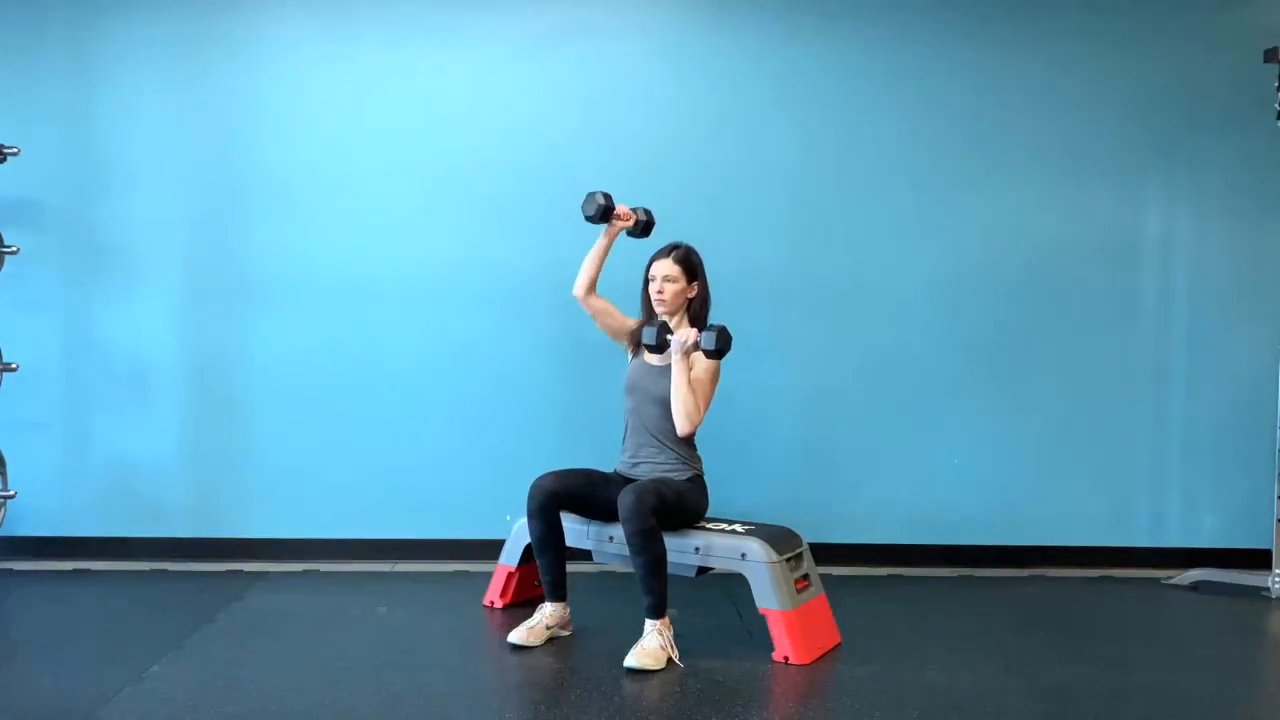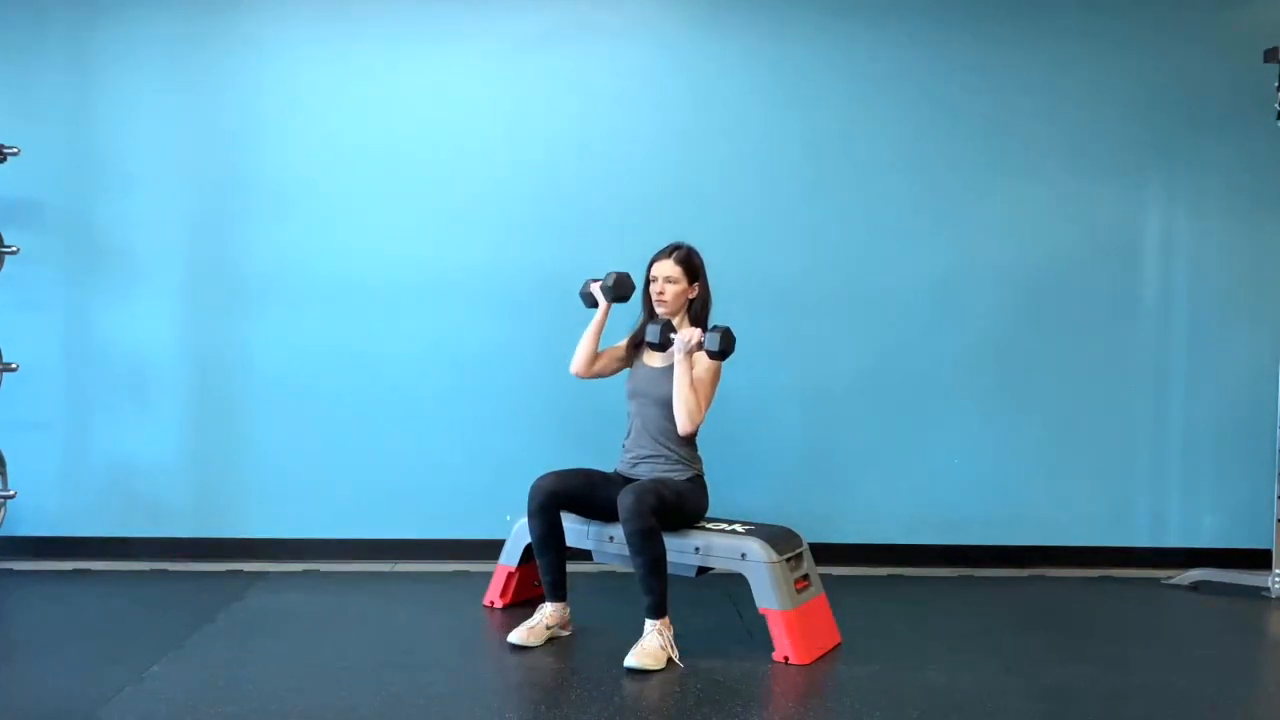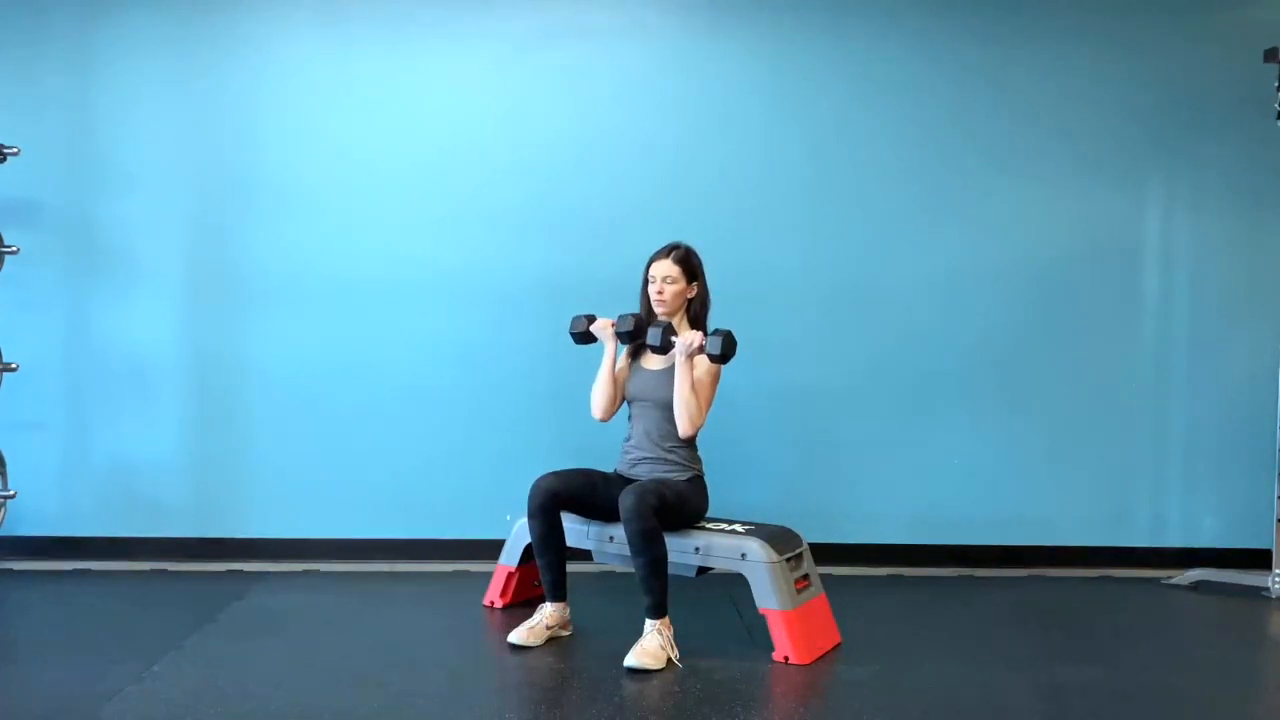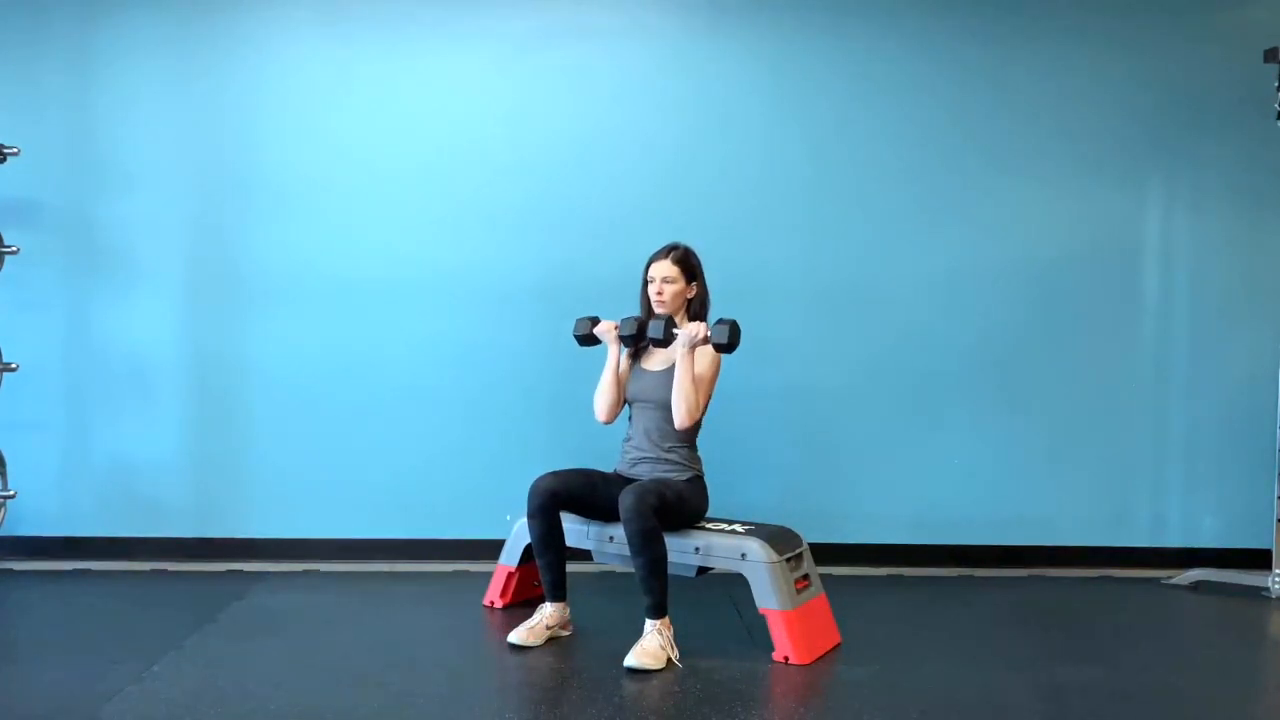
dt=0.4s
person 1, frame 1
left shoulder: (702, 352)
right shoulder: (637, 338)
left elbow: (685, 425)
right elbow: (583, 291)
left wrist: (680, 355)
right wrist: (609, 233)
left hip: (680, 487)
right hip: (626, 478)
left knee: (636, 502)
right knee: (545, 489)
left ankle: (658, 628)
right ankle: (555, 610)
person 1, frame 2
left shoulder: (703, 351)
right shoulder: (638, 344)
left elbow: (687, 424)
right elbow: (580, 367)
left wrist: (682, 357)
right wrist: (603, 310)
left hip: (680, 486)
right hip: (626, 477)
left knee: (635, 501)
right knee: (545, 489)
left ankle: (658, 627)
right ankle: (555, 610)
person 1, frame 3
left shoulder: (702, 351)
right shoulder: (637, 347)
left elbow: (688, 427)
right elbow: (601, 410)
left wrist: (683, 360)
right wrist: (609, 347)
left hip: (680, 485)
right hip: (626, 477)
left knee: (637, 502)
right knee: (545, 489)
left ankle: (658, 628)
right ankle: (555, 610)
person 1, frame 4
left shoulder: (703, 350)
right shoulder: (638, 346)
left elbow: (684, 420)
right elbow: (605, 414)
left wrist: (685, 351)
right wrist: (613, 350)
left hip: (679, 485)
right hip: (626, 477)
left knee: (636, 501)
right knee: (544, 489)
left ankle: (658, 627)
right ankle: (555, 610)
